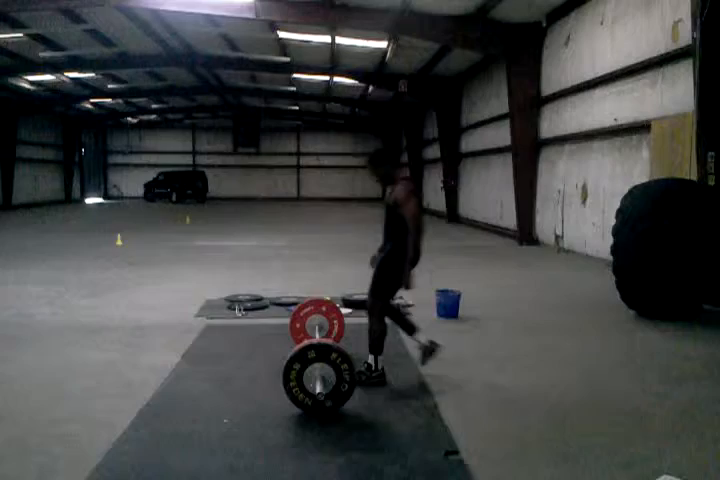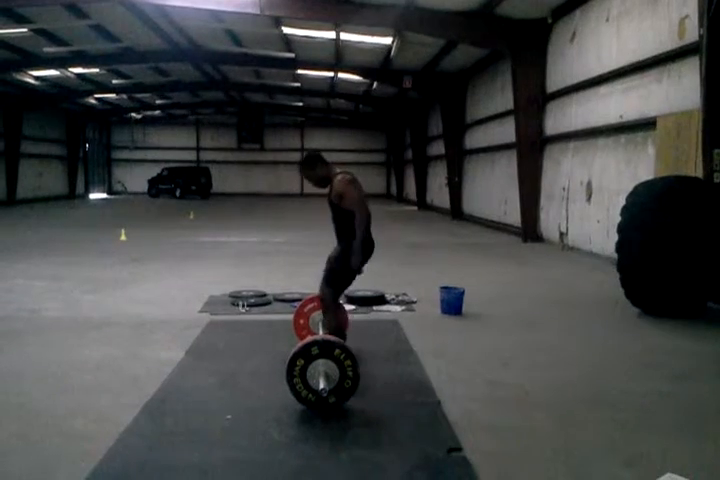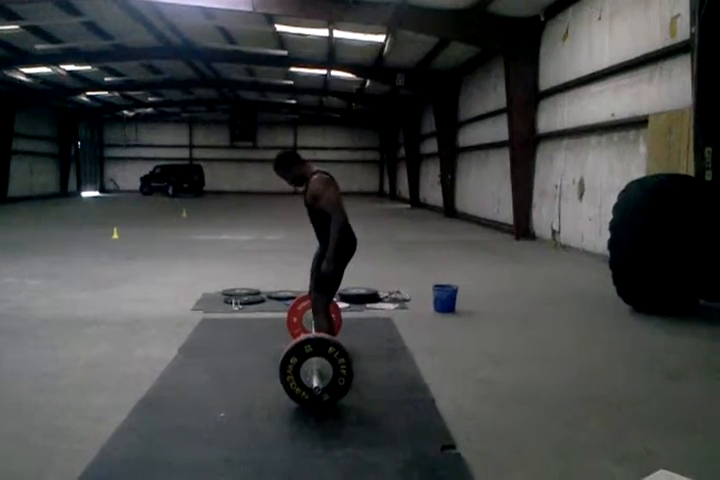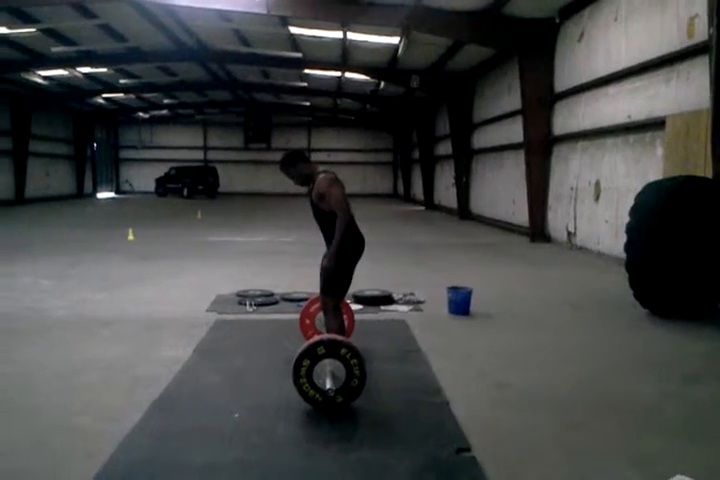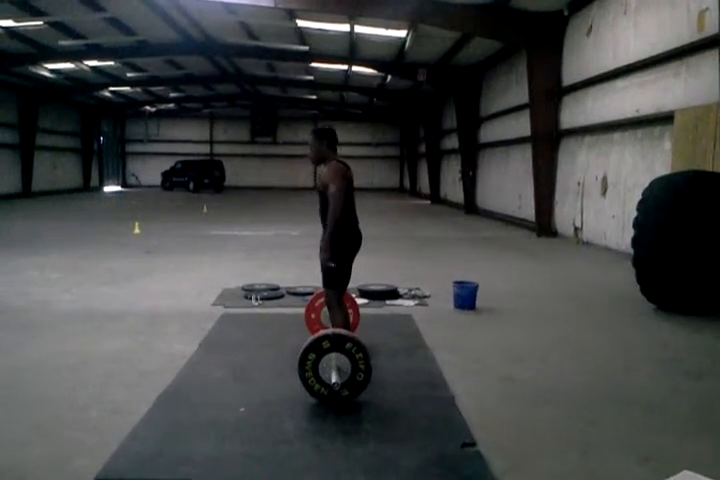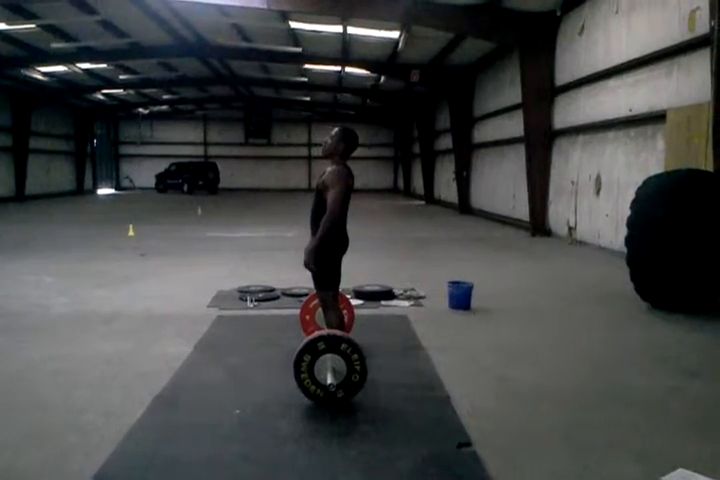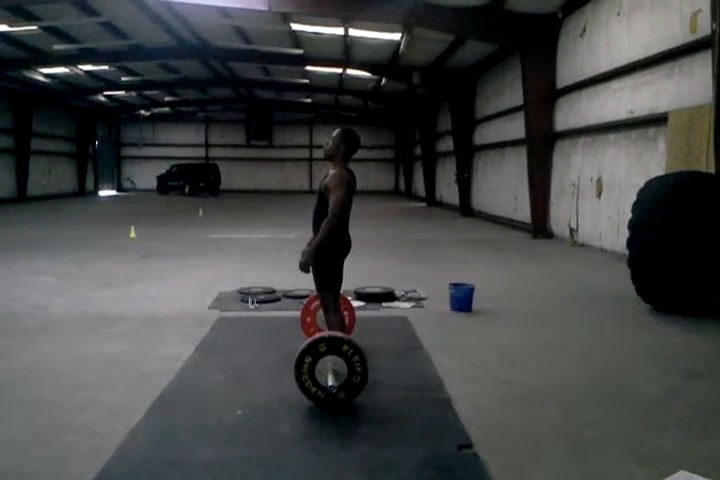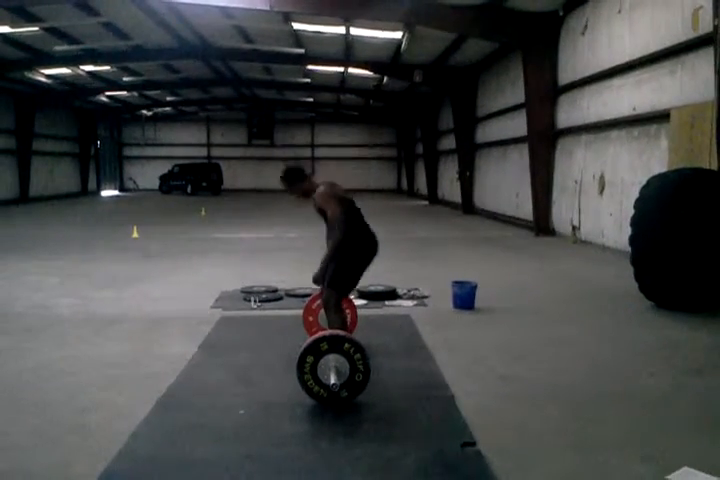
dt=0.7s
person 1, frame 1
left shoulder: (404, 189)
right shoulder: (396, 187)
left elbow: (415, 230)
left wrist: (406, 269)
right wrist: (381, 251)
left hip: (400, 254)
right hip: (393, 252)
left knee: (375, 307)
right knee: (382, 305)
left ankle: (374, 369)
right ankle: (423, 342)
person 1, frame 2
left shoulder: (343, 182)
right shoulder: (336, 183)
left elbow: (363, 214)
left wrist: (357, 254)
right wrist: (340, 248)
left hip: (353, 247)
right hip: (345, 244)
left knee: (327, 298)
right knee: (328, 296)
person 1, frame 3
left shoulder: (319, 182)
right shoulder: (314, 181)
left elbow: (339, 217)
left wrist: (330, 258)
left hip: (337, 246)
right hip: (329, 243)
left knee: (319, 303)
right knee: (315, 298)
person 1, frame 4
left shoulder: (325, 181)
right shoulder: (317, 183)
left elbow: (344, 215)
left wrist: (332, 254)
right wrist: (331, 252)
left hip: (345, 247)
right hip: (339, 246)
left knee: (330, 305)
right knee: (327, 302)
person 1, frame 5
left shoulder: (333, 170)
right shoulder: (331, 168)
left elbow: (334, 210)
left wrist: (325, 246)
right wrist: (326, 243)
left hip: (342, 240)
right hip: (339, 239)
left knee: (334, 299)
right knee: (333, 298)
person 1, frame 6
left shoulder: (337, 173)
right shoulder: (335, 171)
left elbow: (332, 215)
left wrist: (312, 249)
right wrist: (313, 244)
left hip: (328, 244)
right hip: (327, 242)
left knee: (329, 302)
right knee: (329, 300)
person 1, frame 7
left shoulder: (339, 176)
right shoulder: (337, 174)
left elbow: (333, 218)
left wrist: (311, 252)
right wrist: (311, 245)
left hip: (330, 246)
right hip: (328, 244)
left knee: (330, 306)
right knee: (330, 304)
person 1, frame 8
left shoulder: (323, 193)
right shoulder: (324, 191)
left elbow: (339, 231)
left wrist: (323, 268)
right wrist: (327, 263)
left hip: (356, 249)
right hip: (355, 247)
left knee: (330, 302)
right knee: (331, 300)
